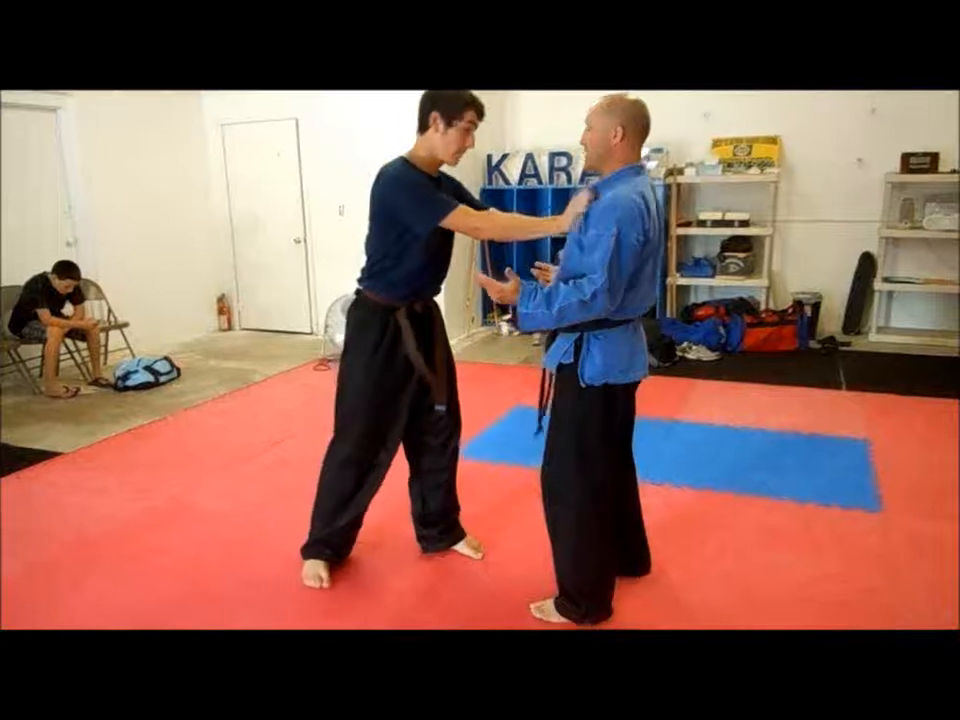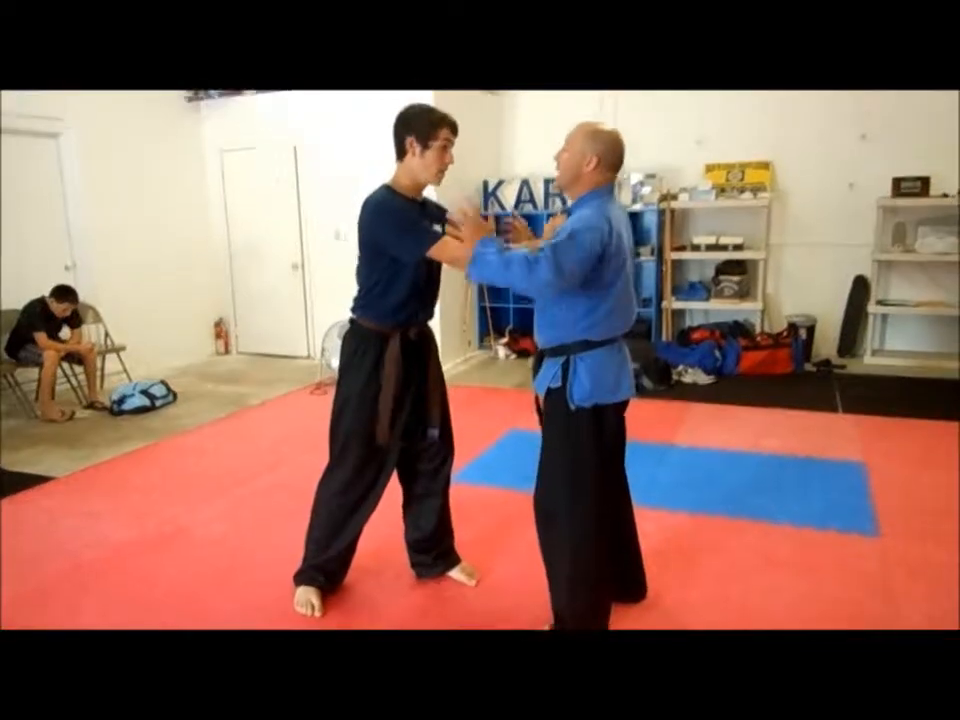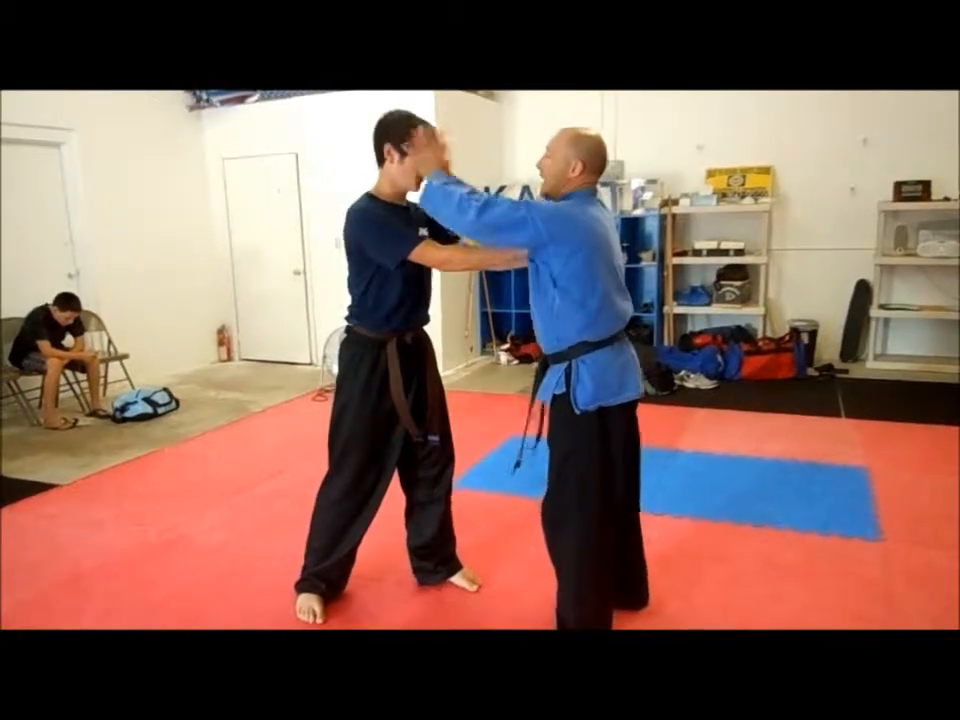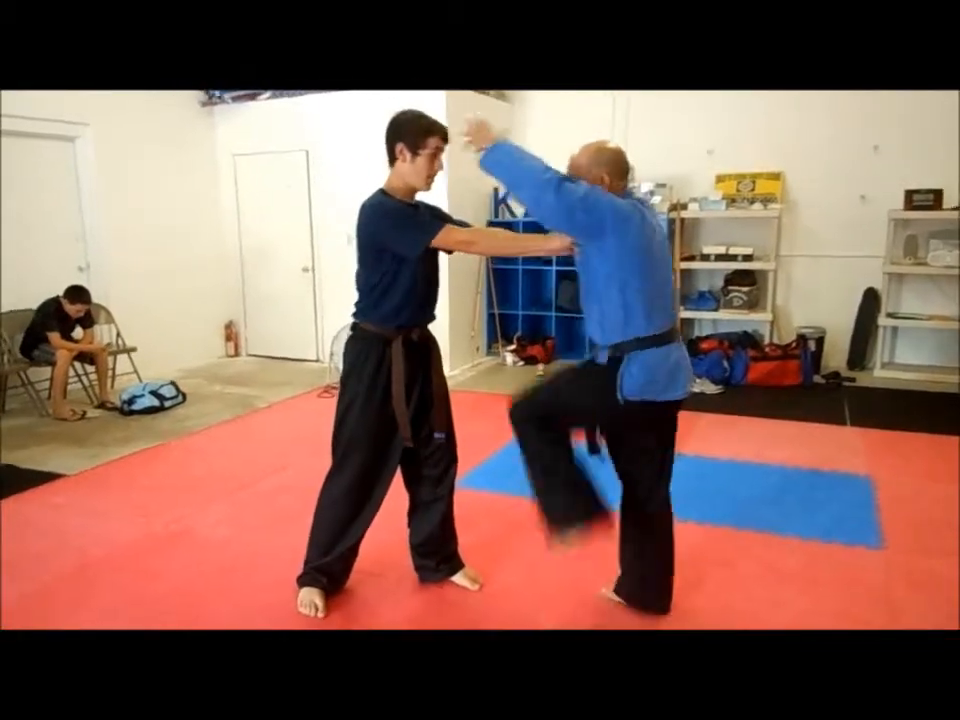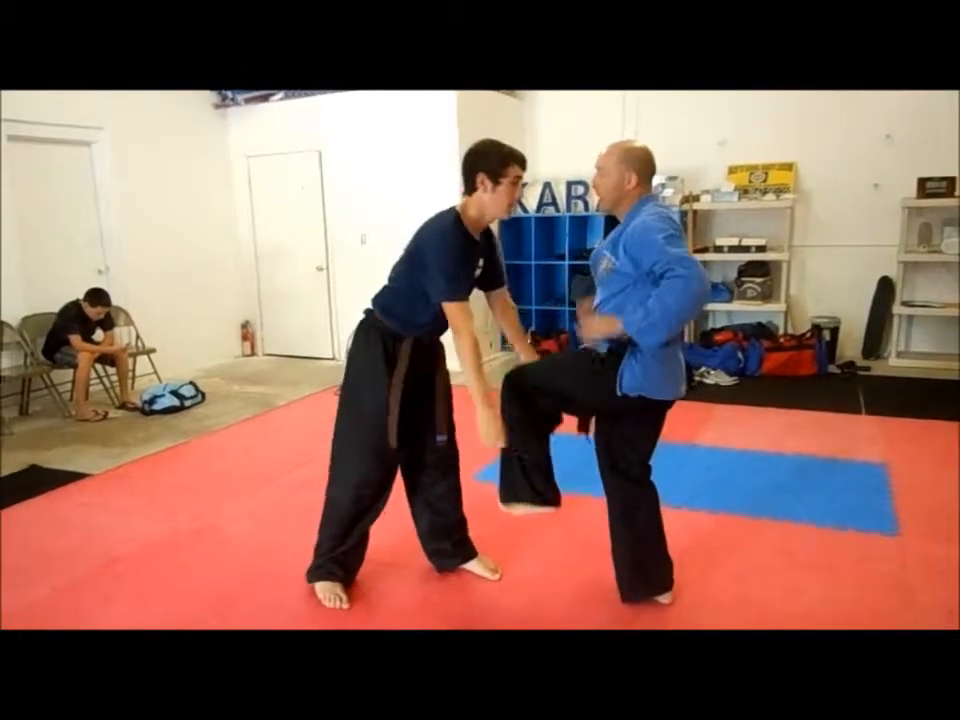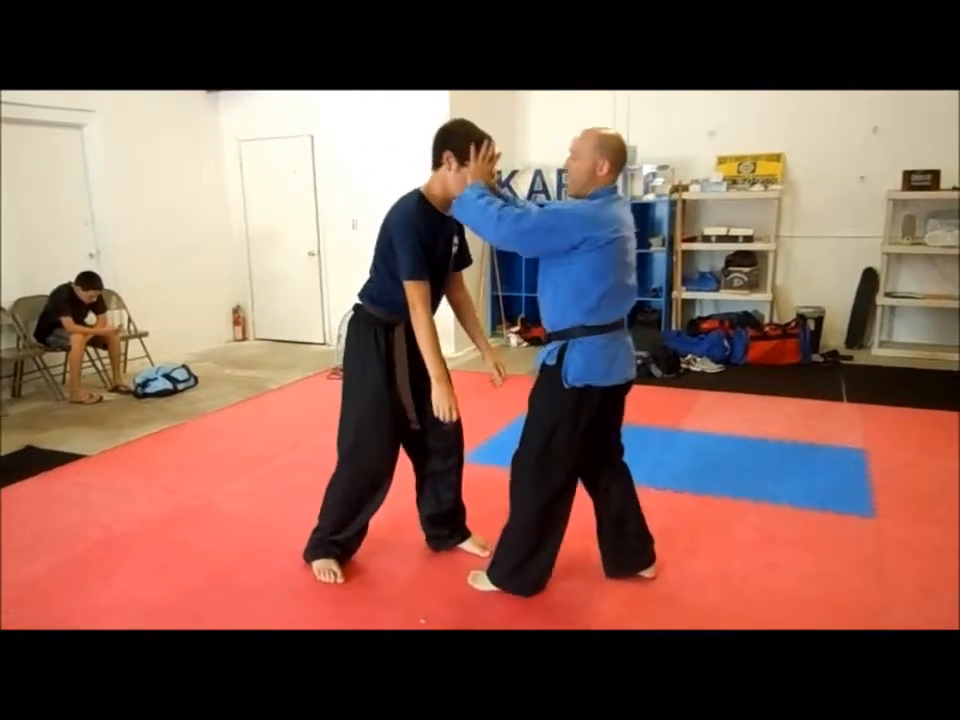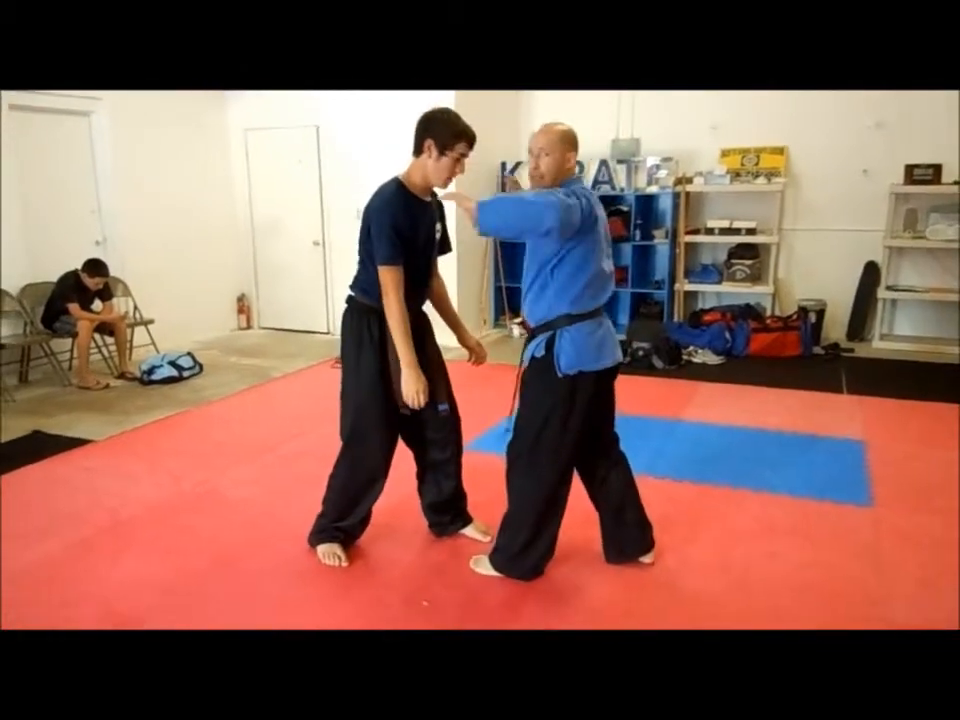
dt=0.5s
person 1, frame 1
left shoulder: (445, 186)
right shoulder: (397, 181)
left elbow: (492, 221)
right elbow: (477, 227)
left wrist: (559, 223)
right wrist: (561, 224)
left hip: (422, 320)
right hip: (379, 324)
left knee: (437, 430)
right knee: (360, 439)
left ankle: (440, 528)
right ankle: (323, 546)
person 1, frame 2
left shoulder: (431, 211)
right shoulder: (383, 208)
left elbow: (472, 251)
right elbow: (460, 256)
left hip: (416, 345)
right hip: (374, 350)
left knee: (430, 454)
right knee: (356, 465)
left ankle: (434, 554)
right ankle: (317, 573)
person 1, frame 3
left shoulder: (419, 216)
right shoulder: (366, 216)
left elbow: (464, 252)
right elbow: (443, 260)
left wrist: (521, 250)
right wrist: (522, 253)
left hip: (413, 350)
right hip: (371, 357)
left knee: (431, 461)
right knee: (354, 472)
left ankle: (436, 561)
right ankle: (317, 581)
person 1, frame 4
left shoulder: (424, 214)
right shoulder: (380, 212)
left elbow: (475, 238)
right elbow: (468, 241)
left wrist: (547, 243)
right wrist: (551, 244)
left hip: (418, 349)
right hip: (377, 353)
left knee: (434, 459)
right knee: (358, 468)
left ankle: (437, 560)
right ankle: (319, 575)
person 1, frame 5
left shoulder: (483, 237)
right shoulder: (443, 237)
left elbow: (500, 303)
right elbow: (463, 326)
left wrist: (530, 359)
right wrist: (484, 404)
left hip: (422, 349)
right hip: (381, 347)
left knee: (436, 453)
right knee: (366, 462)
left ankle: (451, 550)
right ankle: (330, 568)
person 1, frame 6
left shoulder: (450, 218)
right shoulder: (409, 217)
left elbow: (455, 290)
right elbow: (419, 305)
left wrist: (486, 350)
right wrist: (439, 381)
left hip: (412, 338)
right hip: (377, 338)
left knee: (442, 439)
right knee: (369, 450)
left ankle: (447, 529)
right ankle: (327, 546)
person 1, frame 7
left shoulder: (432, 205)
right shoulder: (389, 205)
right elbow: (391, 293)
left wrist: (463, 334)
right wrist: (409, 368)
left hip: (413, 322)
right hip: (372, 327)
left knee: (441, 425)
right knee: (369, 438)
left ankle: (449, 515)
right ankle: (331, 530)
person 2, frame 1
left shoulder: (618, 204)
right shoulder: (634, 192)
left elbow: (597, 294)
left wrist: (524, 299)
right wrist: (564, 276)
left hip: (594, 353)
right hip: (616, 348)
left knee: (573, 475)
right knee: (609, 461)
left ankle: (583, 599)
right ankle: (627, 555)
person 2, frame 2
left shoulder: (589, 222)
right shoulder: (606, 215)
left elbow: (545, 276)
left wrist: (483, 248)
right wrist: (534, 247)
left hip: (579, 375)
right hip: (601, 368)
left knee: (565, 500)
right knee: (603, 483)
left ankle: (579, 618)
right ankle: (622, 580)
person 2, frame 3
left shoulder: (560, 218)
right shoulder: (589, 214)
left elbow: (481, 215)
right elbow: (507, 217)
left wrist: (435, 175)
right wrist: (446, 175)
left hip: (585, 379)
right hip: (613, 369)
left knee: (573, 506)
right knee: (613, 491)
left ankle: (584, 618)
right ankle: (625, 588)
person 2, frame 4
left shoulder: (614, 215)
right shoulder: (636, 216)
left elbow: (551, 192)
left wrist: (492, 146)
left hip: (630, 371)
right hip: (663, 369)
left knee: (531, 413)
right knee: (645, 481)
left ankle: (577, 509)
right ankle: (646, 588)
person 2, frame 5
left shoulder: (652, 227)
right shoulder: (634, 227)
left elbow: (688, 285)
left wrist: (621, 323)
right wrist: (606, 310)
left hip: (631, 368)
right hip: (647, 369)
left knee: (524, 385)
right knee: (627, 475)
left ankle: (532, 487)
right ankle: (650, 580)
person 2, frame 6
left shoulder: (587, 217)
right shoulder: (609, 212)
left elbow: (511, 229)
right elbow: (541, 227)
left wrist: (476, 186)
right wrist: (489, 190)
left hip: (578, 359)
right hip: (606, 356)
left knee: (539, 470)
right knee: (602, 462)
left ankle: (513, 573)
right ankle: (632, 556)
person 2, frame 7
left shoulder: (571, 199)
right shoulder: (573, 201)
left elbow: (546, 218)
left wrist: (479, 207)
right wrist: (510, 208)
left hip: (564, 350)
right hip: (591, 344)
left knee: (536, 458)
right knee: (598, 449)
left ankle: (516, 558)
right ankle: (632, 541)
